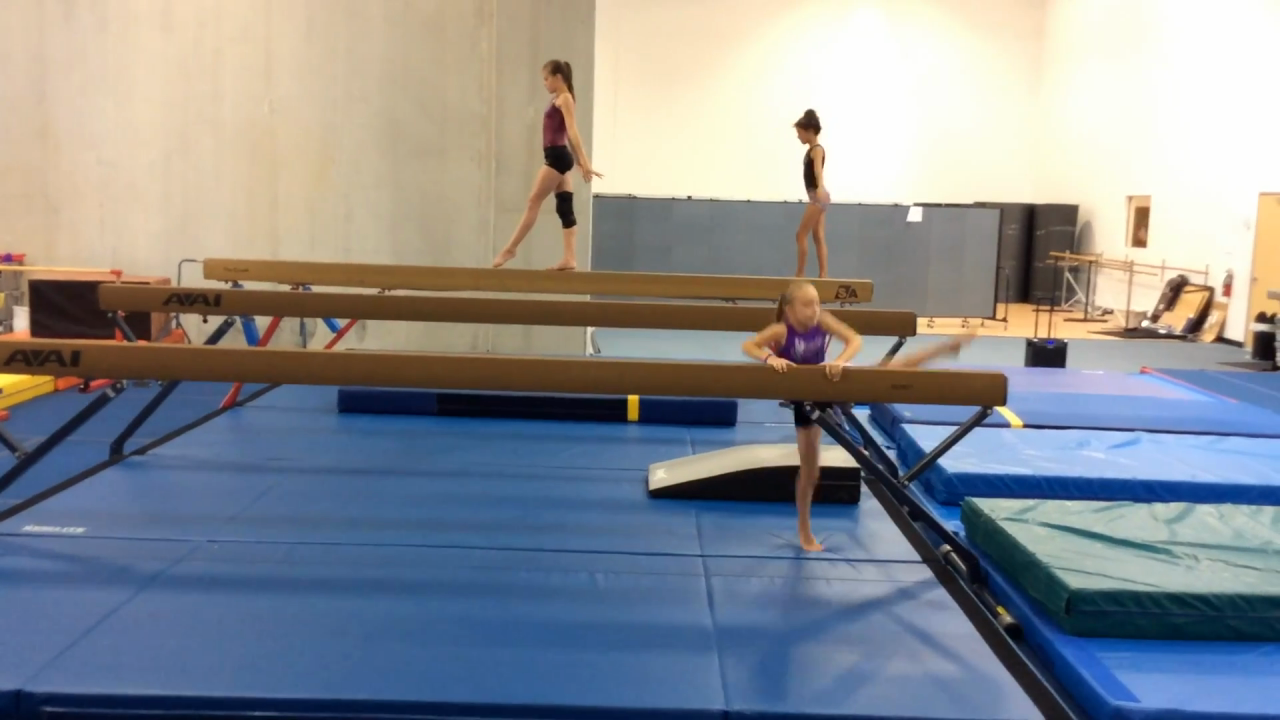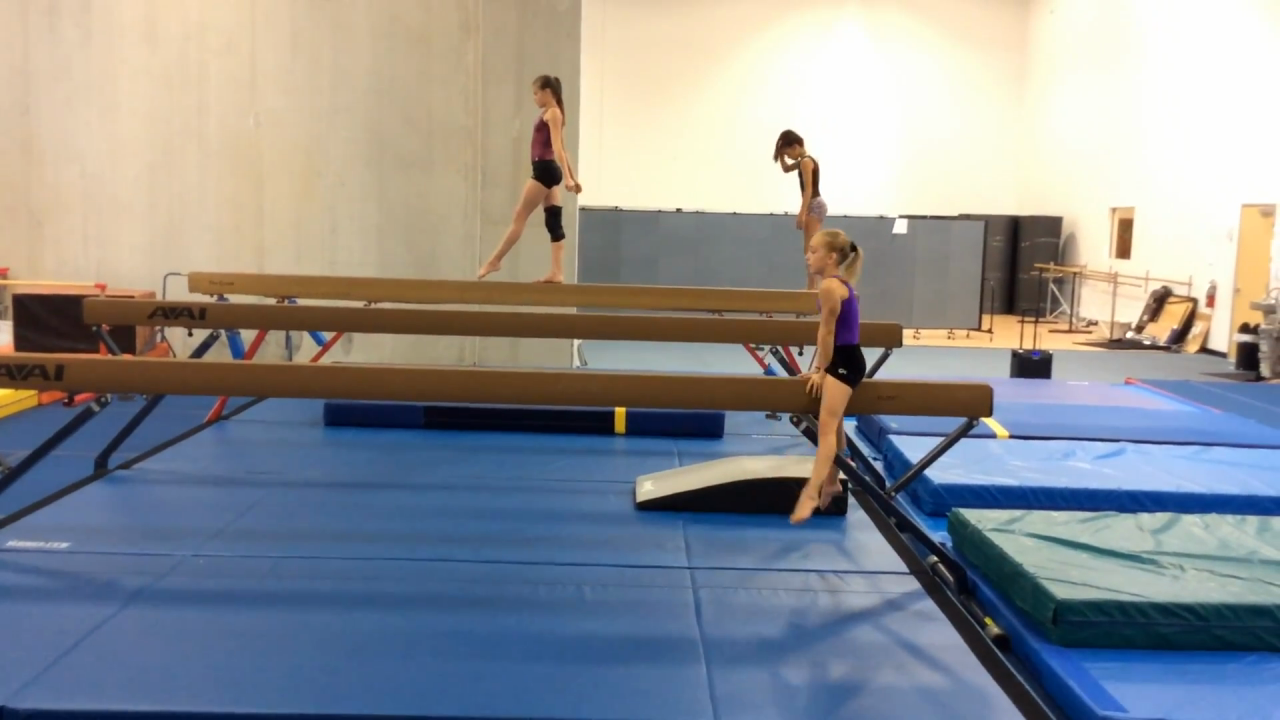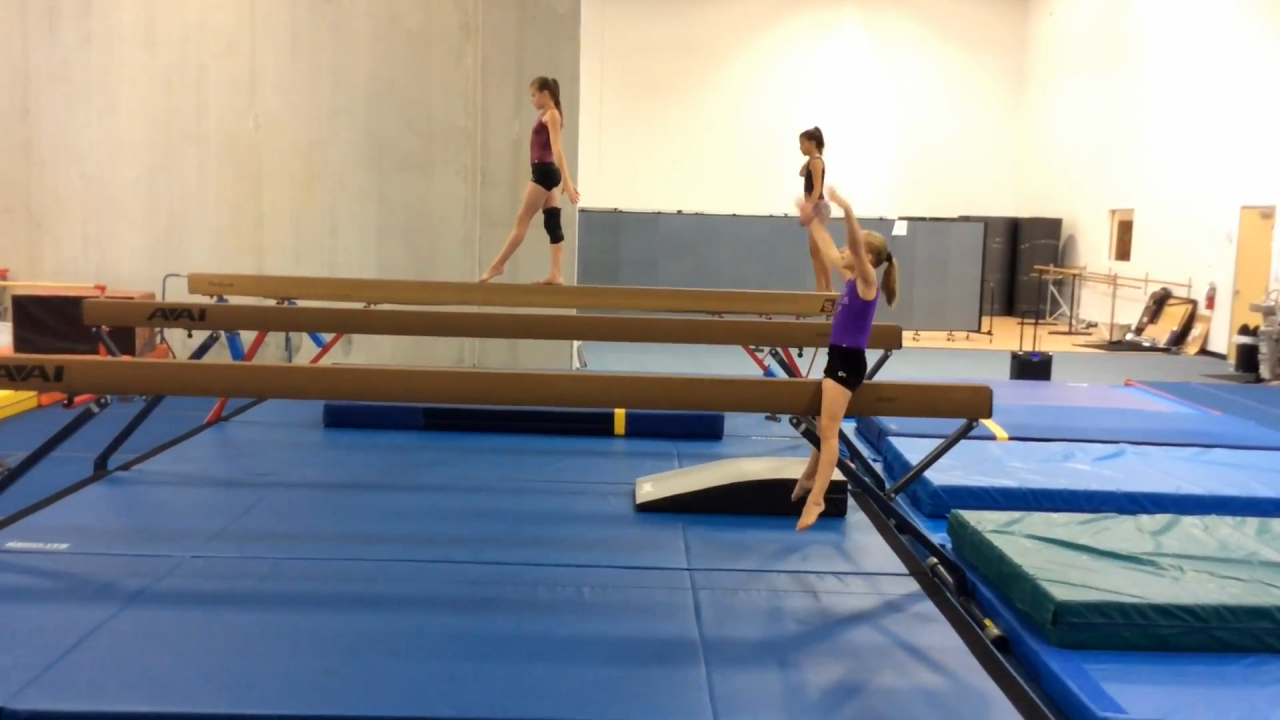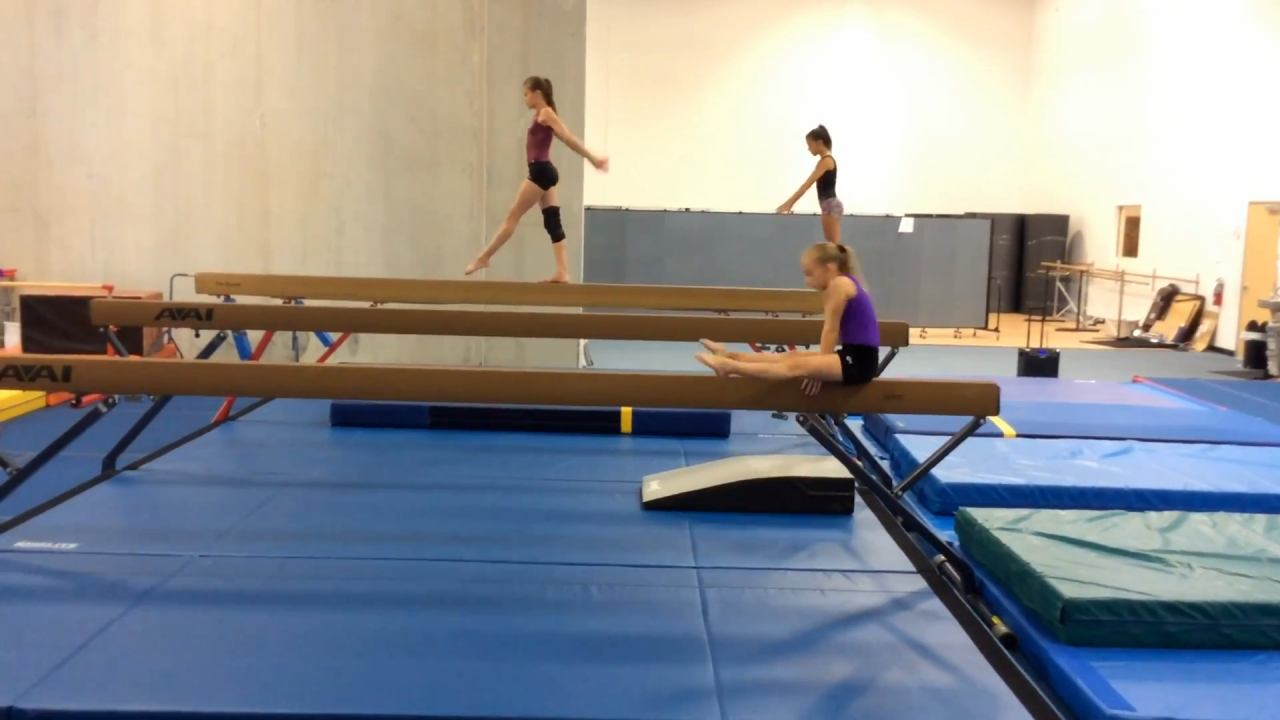
dt=1s
person 1, frame 1
left shoulder: (822, 320)
right shoulder: (781, 330)
left elbow: (854, 339)
right elbow: (748, 346)
left wrist: (840, 360)
right wrist: (770, 357)
right hip: (805, 400)
left knee: (890, 370)
right knee: (810, 471)
left ankle: (948, 347)
right ankle: (805, 531)
person 1, frame 2
left shoulder: (830, 286)
right shoulder: (832, 284)
left elbow: (827, 332)
left wrist: (820, 371)
right wrist: (818, 368)
left hip: (846, 360)
right hip: (838, 360)
left knee: (826, 424)
right knee: (833, 423)
left ankle: (811, 492)
right ankle: (830, 481)
person 1, frame 3
left shoulder: (866, 279)
right shoulder: (851, 275)
left elbow: (855, 250)
right elbow: (830, 247)
left wrist: (847, 212)
right wrist: (813, 220)
left hip: (848, 361)
right hip: (837, 359)
left knee: (829, 429)
right knee: (825, 424)
left ankle: (816, 498)
right ankle: (810, 477)
person 1, frame 4
left shoulder: (839, 285)
right shoulder: (841, 286)
left elbow: (831, 330)
right elbow: (832, 331)
left wrist: (815, 366)
right wrist: (818, 363)
left hip: (859, 361)
right hip: (852, 356)
left knee: (794, 366)
right knee: (791, 359)
left ankle: (729, 364)
right ankle: (730, 357)
person 2, frame 1
left shoulder: (564, 98)
right shoulder: (558, 100)
left elbow: (572, 132)
left wrist: (585, 163)
right wrist: (580, 163)
left hip: (557, 156)
right hip: (558, 156)
left knee: (533, 202)
right knee: (564, 208)
left ankle: (510, 249)
right ankle: (569, 259)
person 2, frame 2
left shoulder: (553, 113)
right shoulder: (548, 114)
left elbow: (557, 147)
right elbow: (561, 148)
left wrist: (567, 177)
right wrist: (572, 176)
left hip: (545, 169)
right hip: (546, 170)
left knee: (519, 217)
right knee: (553, 222)
left ankle: (494, 261)
right ankle: (556, 272)
person 2, frame 3
left shoulder: (551, 115)
right shoulder: (545, 116)
left elbow: (556, 149)
left wrist: (566, 180)
right wrist: (566, 180)
left hip: (544, 172)
right hip: (545, 172)
left knee: (522, 220)
right knee: (552, 224)
left ankle: (498, 265)
right ankle: (555, 274)
person 2, frame 4
left shoulder: (545, 113)
right shoulder: (541, 116)
left elbow: (568, 137)
right elbow: (567, 139)
left wrist: (591, 157)
right wrist: (590, 158)
left hip: (540, 171)
right hip: (544, 172)
left knee: (512, 217)
right knee: (552, 222)
left ankle: (483, 258)
right ankle: (562, 272)
